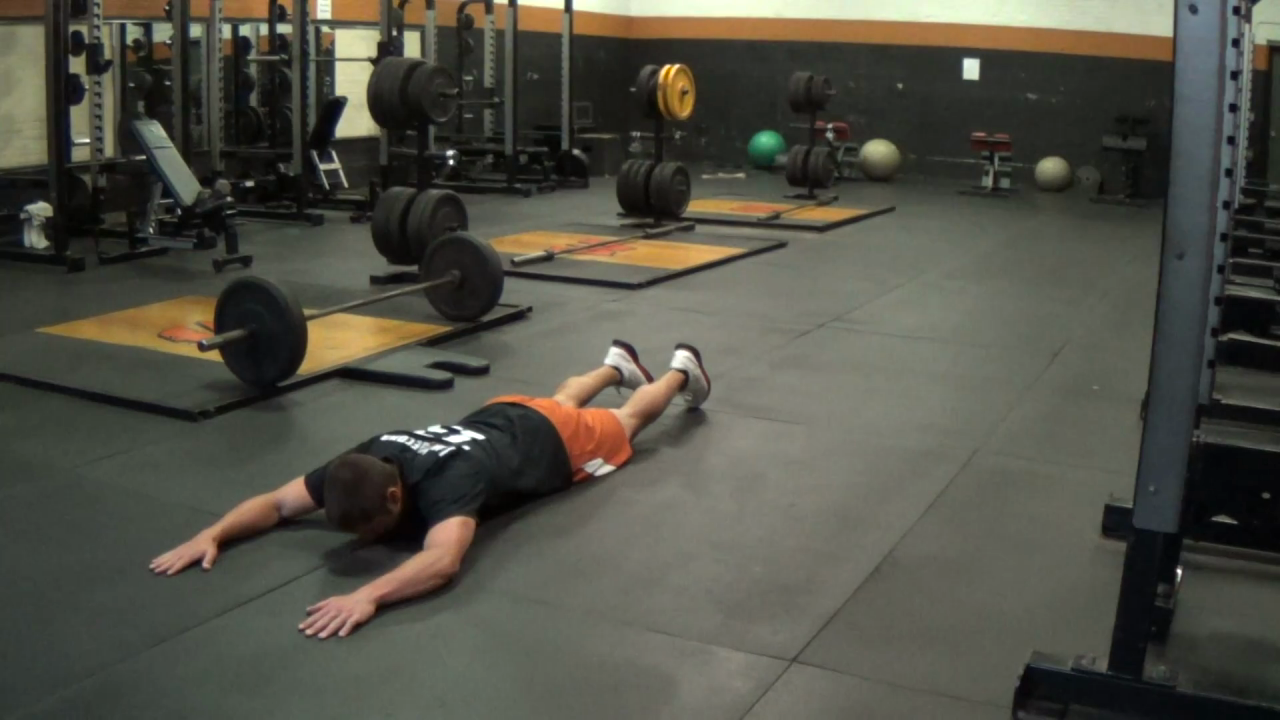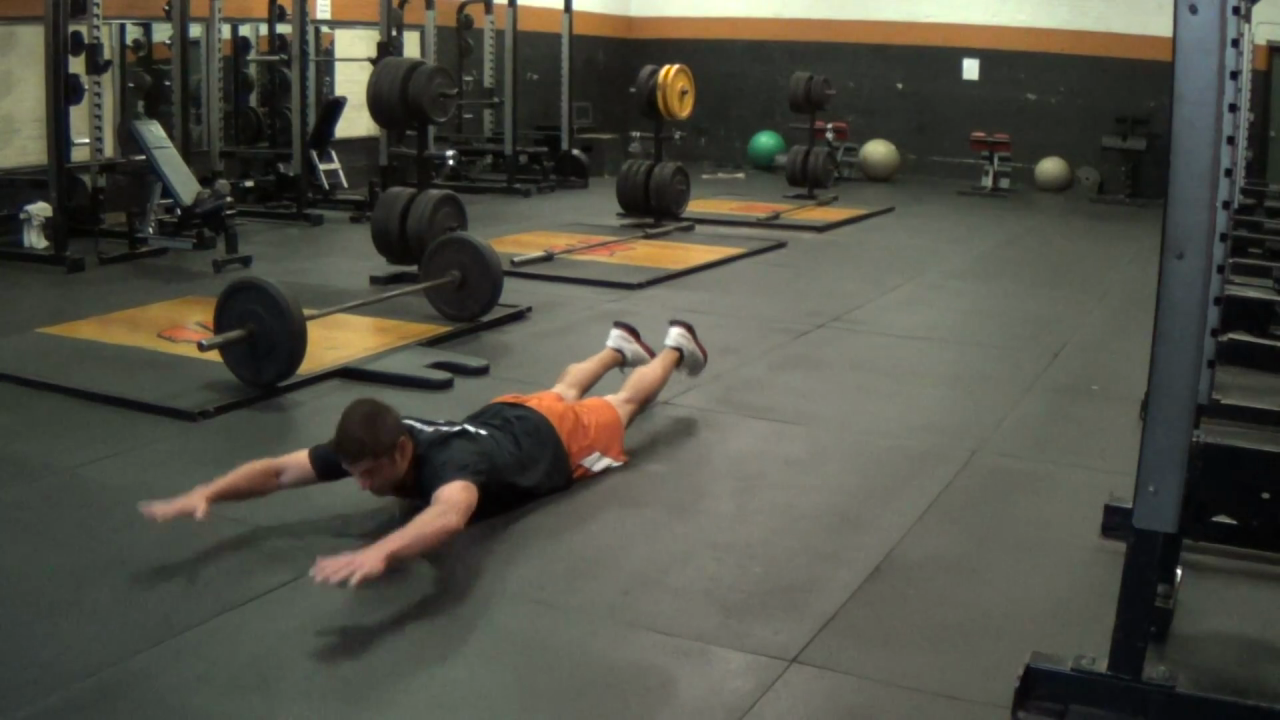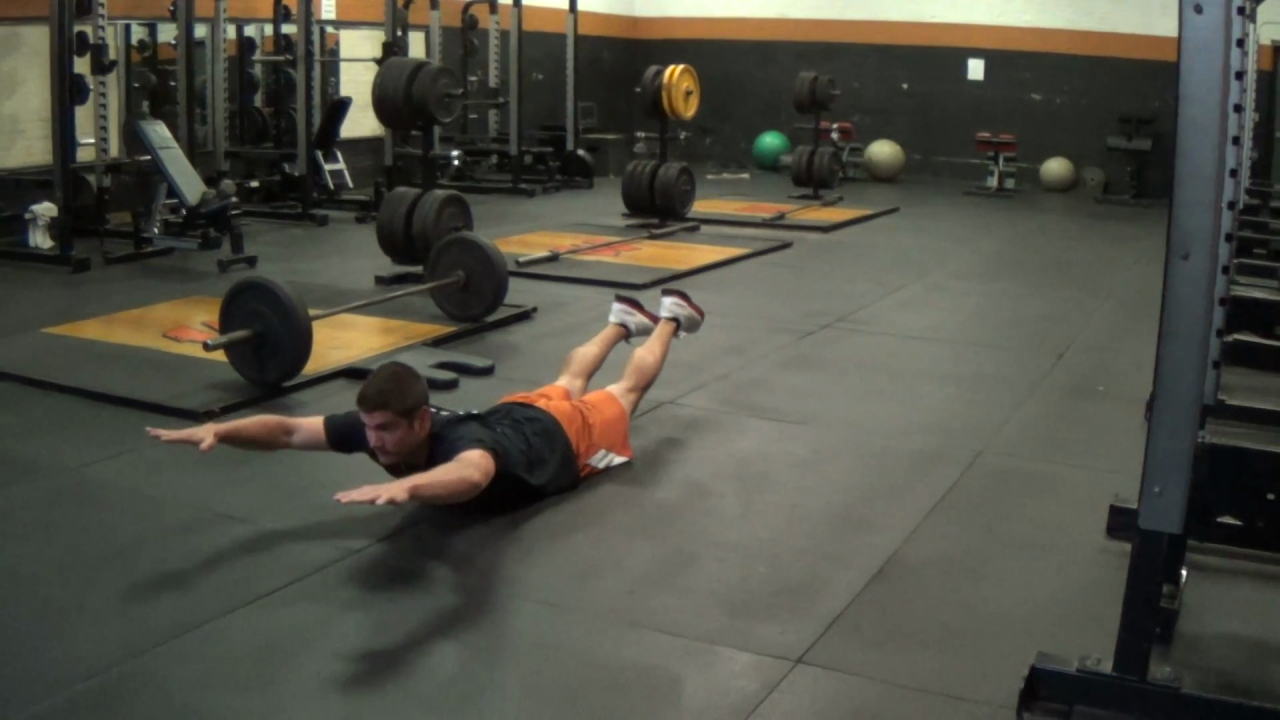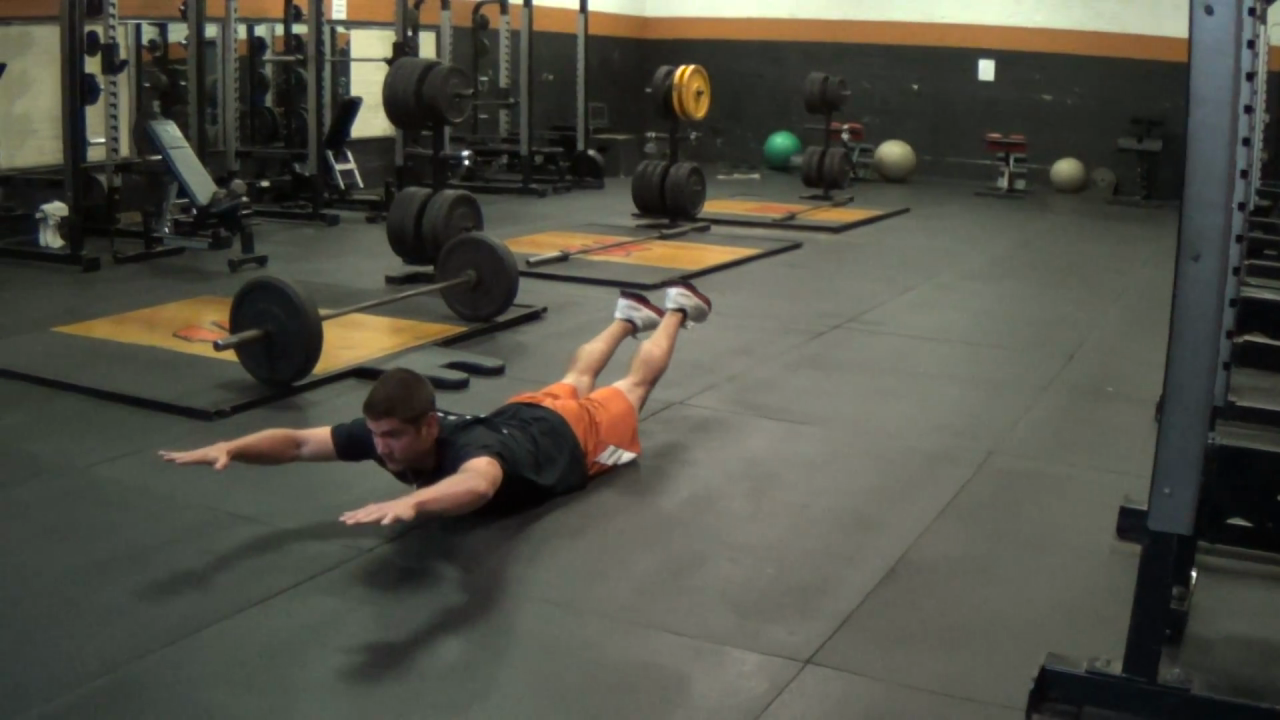
dt=0.3s
person 1, frame 1
left shoulder: (446, 483)
right shoulder: (369, 460)
left elbow: (443, 561)
right elbow: (277, 502)
left wrist: (367, 595)
right wrist: (211, 534)
left hip: (552, 443)
right hip: (498, 419)
left knee: (624, 421)
right knee: (562, 397)
left ankle: (682, 371)
right ankle: (619, 364)
person 1, frame 2
left shoulder: (450, 459)
right shoulder: (369, 437)
left elbow: (448, 518)
right elbow: (279, 469)
left wrist: (378, 553)
right wrist: (206, 491)
left hip: (552, 441)
right hip: (504, 416)
left knee: (621, 407)
right knee: (563, 390)
left ankle: (677, 349)
right ankle: (620, 346)
person 1, frame 3
left shoulder: (460, 442)
right shoulder: (378, 424)
left elbow: (472, 476)
right elbow: (289, 429)
left wrist: (403, 486)
right wrist: (216, 429)
left hip: (564, 439)
right hip: (512, 414)
left knee: (625, 391)
right knee: (568, 382)
left ankle: (669, 317)
right ankle: (625, 320)
person 1, frame 4
left shoulder: (466, 446)
right shoulder: (385, 430)
left elbow: (478, 487)
right elbow: (297, 442)
left wrist: (410, 500)
right wrist: (229, 447)
left hip: (570, 436)
right hip: (521, 415)
left knee: (632, 389)
right knee: (576, 379)
left ankle: (675, 310)
right ankle: (629, 316)
